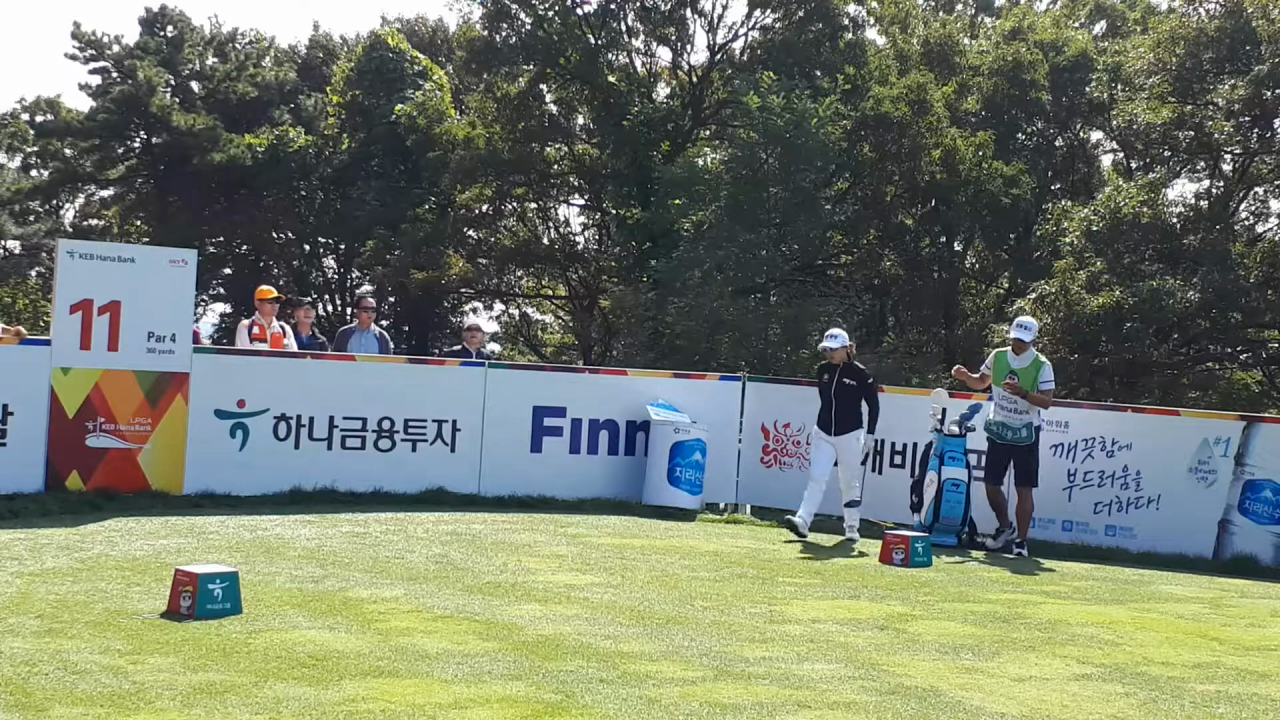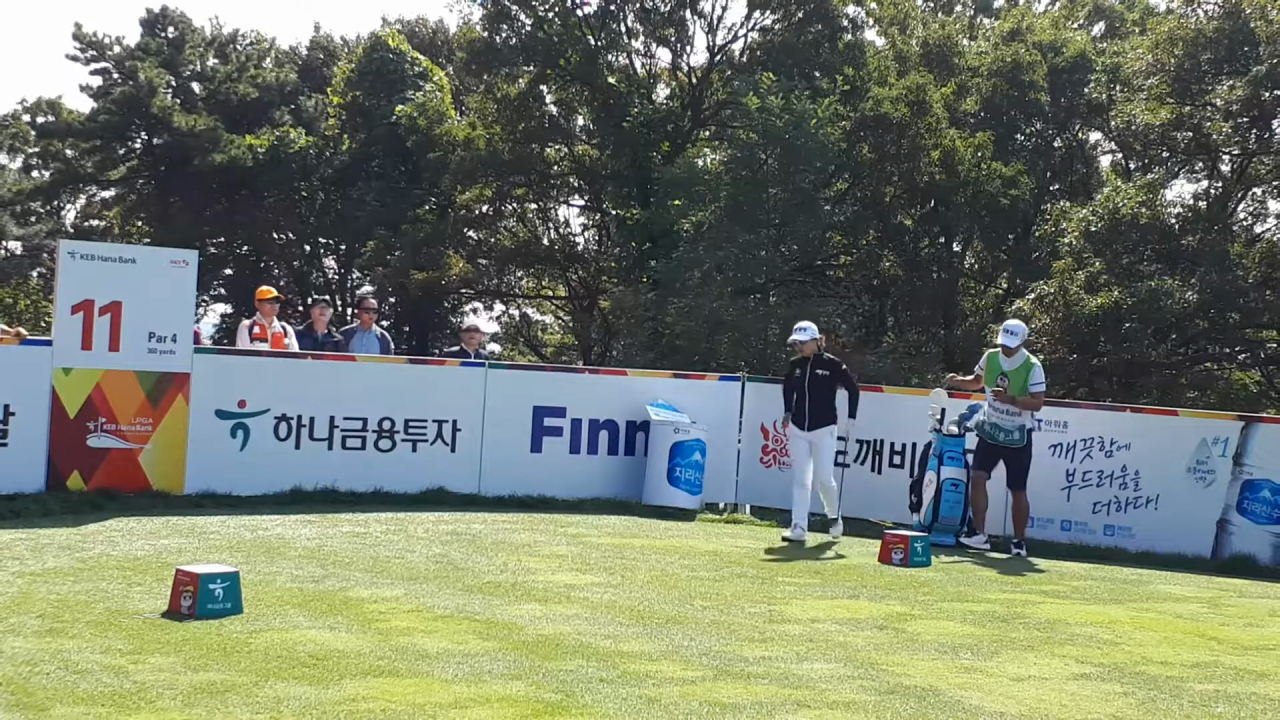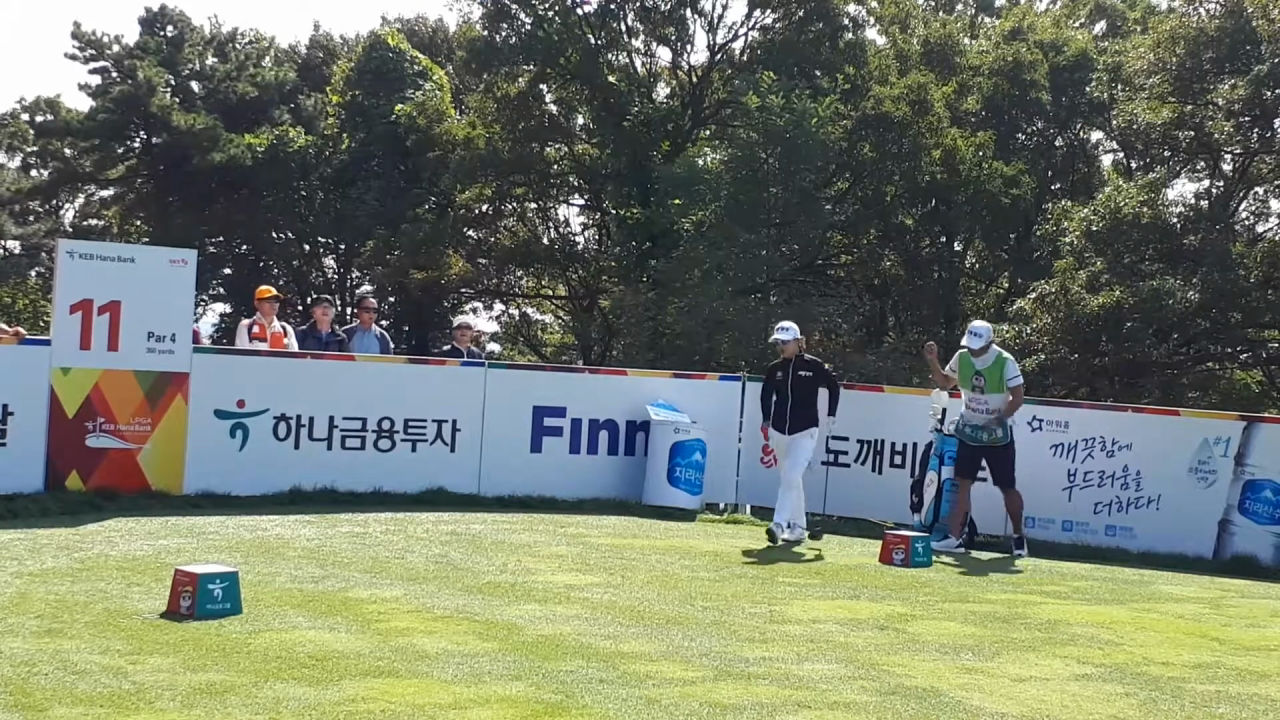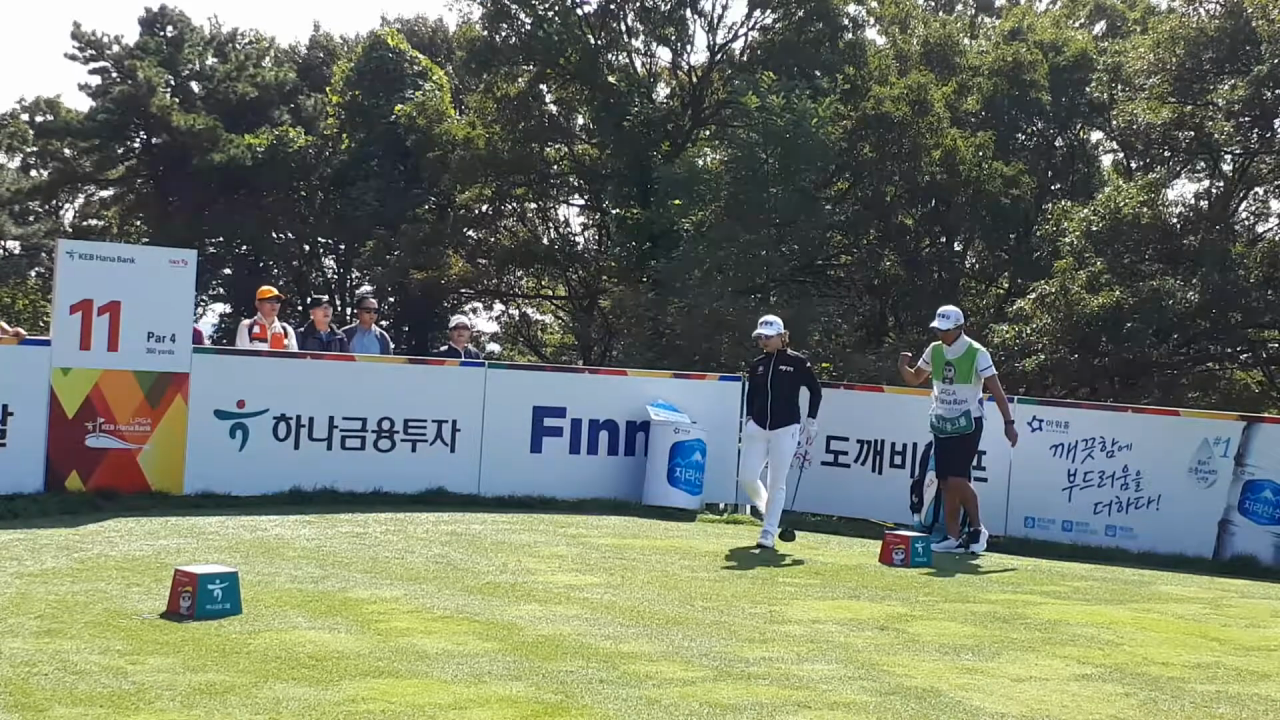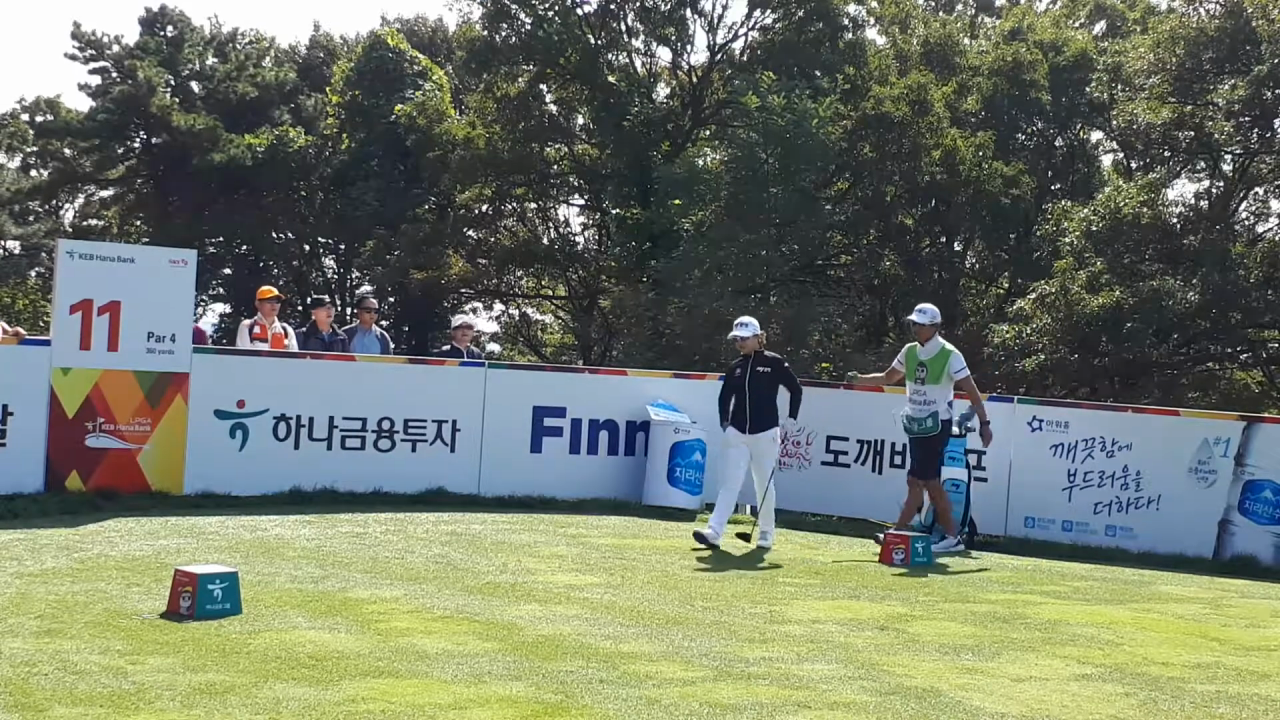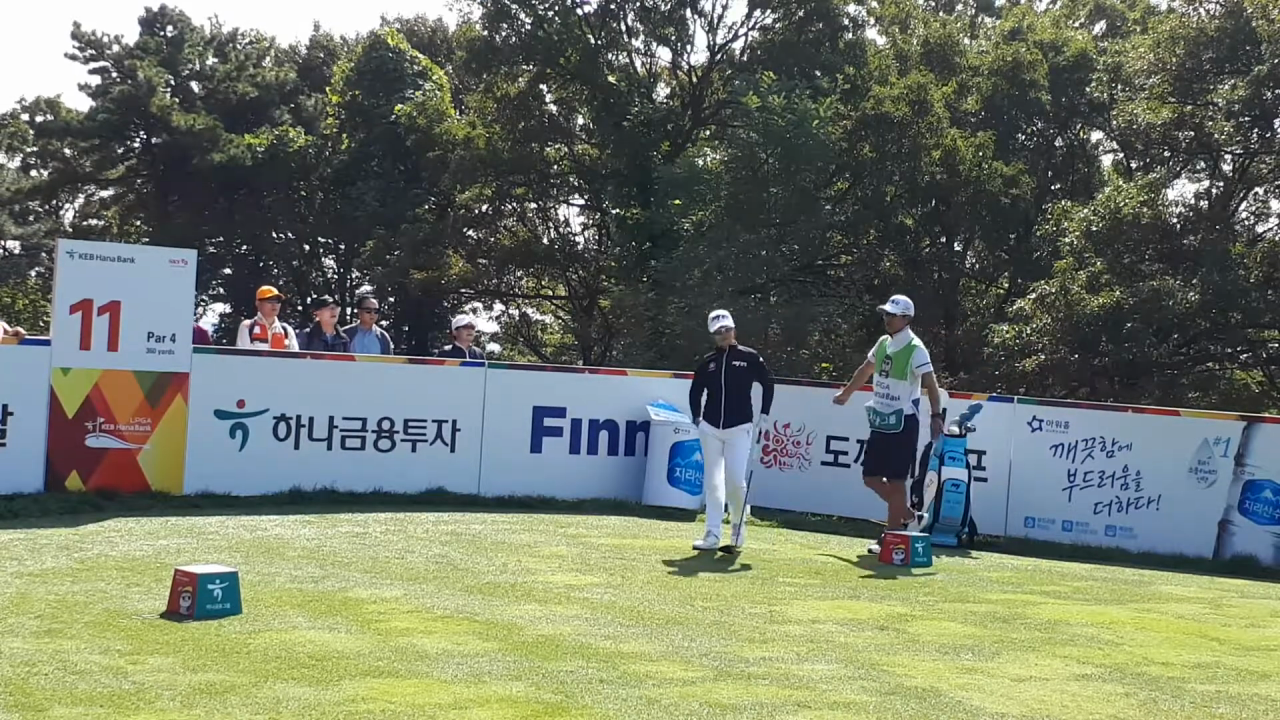
dt=0.3s
person 1, frame 1
left shoulder: (1041, 365)
right shoulder: (997, 357)
left elbow: (1047, 401)
right elbow: (981, 382)
left wrist: (1023, 393)
right wrist: (965, 376)
left hip: (1026, 434)
right hip: (998, 431)
left knee: (1024, 489)
right knee: (992, 485)
left ankle: (1020, 540)
right ankle: (1005, 527)
person 1, frame 2
left shoulder: (1032, 367)
right shoulder: (990, 357)
left elbow: (1037, 403)
right elbow: (977, 382)
left wrist: (1010, 399)
right wrist: (959, 381)
left hip: (1018, 435)
right hip: (990, 431)
left knee: (1018, 491)
right knee: (977, 478)
left ankle: (1018, 540)
right ankle: (978, 533)
person 1, frame 3
left shoulder: (1005, 362)
right shoulder: (961, 358)
left elbow: (1017, 399)
right elbow: (944, 382)
left wrist: (996, 420)
right wrist: (931, 361)
left hip: (998, 435)
right hip: (969, 432)
left knee: (1008, 488)
right knee: (962, 483)
left ankle: (1018, 536)
right ankle: (954, 537)
person 1, frame 4
left shoulder: (976, 353)
right shoulder: (934, 350)
left elbow: (996, 390)
right elbow: (915, 379)
left wrist: (1009, 423)
right wrist: (903, 367)
left hip: (968, 426)
right hip: (943, 426)
left knee: (956, 481)
right knee: (947, 483)
left ankle: (977, 529)
right ankle: (954, 538)
person 1, frame 5
left shoulder: (950, 355)
right shoulder: (910, 351)
left elbow: (971, 390)
right elbow: (888, 377)
left wrist: (984, 423)
right wrist: (860, 380)
left hip: (937, 427)
right hip: (916, 426)
left knee: (916, 481)
right knee: (931, 483)
right ankle: (952, 536)
person 1, frame 6
left shoulder: (915, 349)
right shoulder: (883, 343)
left elbow: (931, 384)
right elbow: (865, 371)
left wrist: (936, 416)
right wrist: (845, 394)
left hip: (903, 424)
right hip: (880, 422)
left knee: (895, 482)
right knee: (871, 478)
right ankle: (910, 519)
person 2, frame 1
left shoulder: (860, 374)
right shoulder: (823, 369)
left elbow: (873, 405)
left wrist: (869, 434)
left hip: (849, 435)
right hip: (822, 433)
left knee: (850, 483)
right knee: (816, 478)
left ankle: (852, 526)
right ankle: (802, 521)
person 2, frame 2
left shoulder: (832, 364)
right shoulder: (794, 365)
left elbow: (853, 389)
right elbow: (787, 387)
left wrist: (850, 418)
right wrist: (788, 413)
left hip: (824, 429)
right hip: (798, 429)
left knee: (823, 478)
right knee: (800, 479)
left ankle: (834, 516)
right ankle: (798, 528)
person 2, frame 3
left shoulder: (814, 365)
right shoulder: (775, 369)
left elbow: (834, 388)
right elbow: (766, 394)
left wrist: (830, 417)
right wrist: (766, 421)
left hip: (805, 432)
right hip: (779, 431)
left knee: (791, 479)
right knee: (791, 481)
left ankle: (779, 526)
right ankle: (798, 527)
person 2, frame 4
left shoulder: (797, 362)
right shoulder: (758, 364)
left elbow: (815, 390)
left wrist: (811, 419)
right wrist: (749, 417)
left hip: (786, 429)
right hip: (758, 428)
left knee: (776, 482)
right knee: (747, 477)
left ankle: (769, 532)
right ankle: (768, 508)
person 2, frame 5
left shoulder: (774, 363)
right shoulder: (735, 367)
left elbow: (796, 390)
right elbow: (725, 397)
left wrist: (791, 419)
right wrist: (724, 422)
left hip: (765, 433)
right hip: (736, 433)
left knee: (764, 484)
right knee: (729, 483)
left ankle: (766, 533)
right ankle: (713, 532)
person 2, frame 6
left shoulder: (749, 357)
right shoulder: (707, 362)
left elbow: (768, 384)
right elbow: (695, 392)
left wrist: (764, 415)
right wrist: (697, 418)
left hip: (740, 428)
right hip: (710, 428)
left knee: (735, 480)
right knee: (712, 482)
left ankle: (737, 524)
right ankle: (712, 535)
